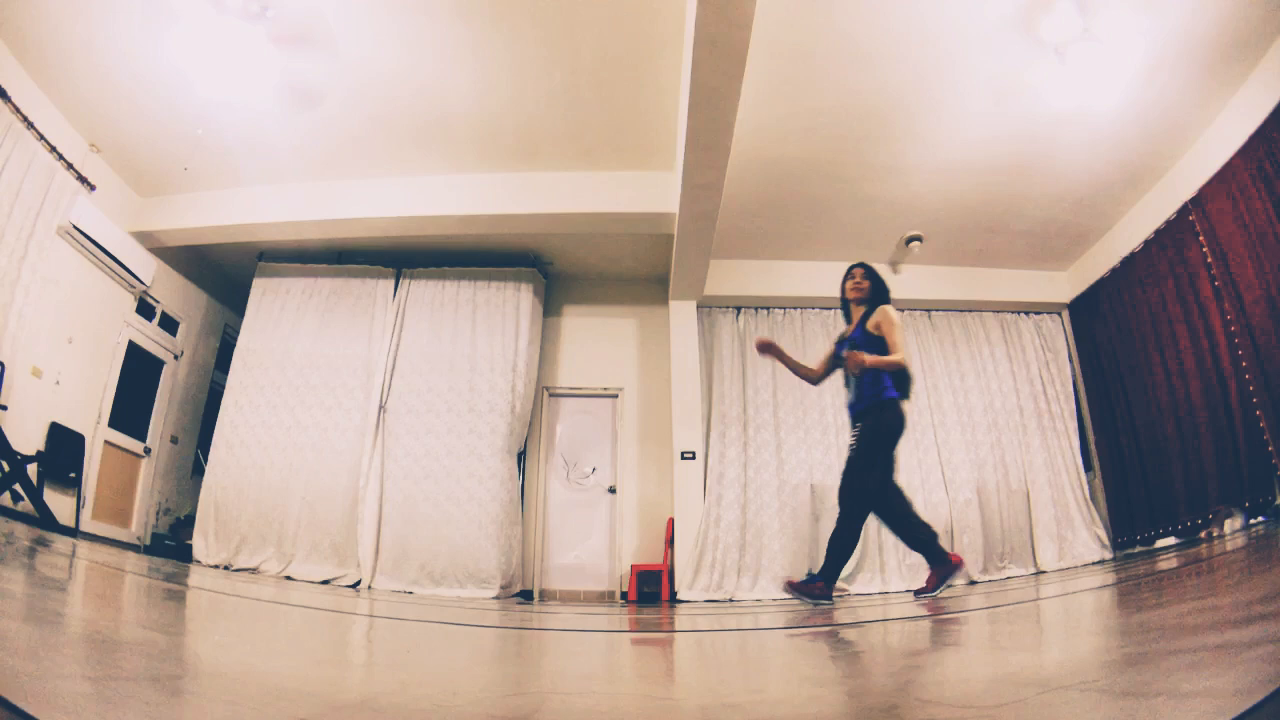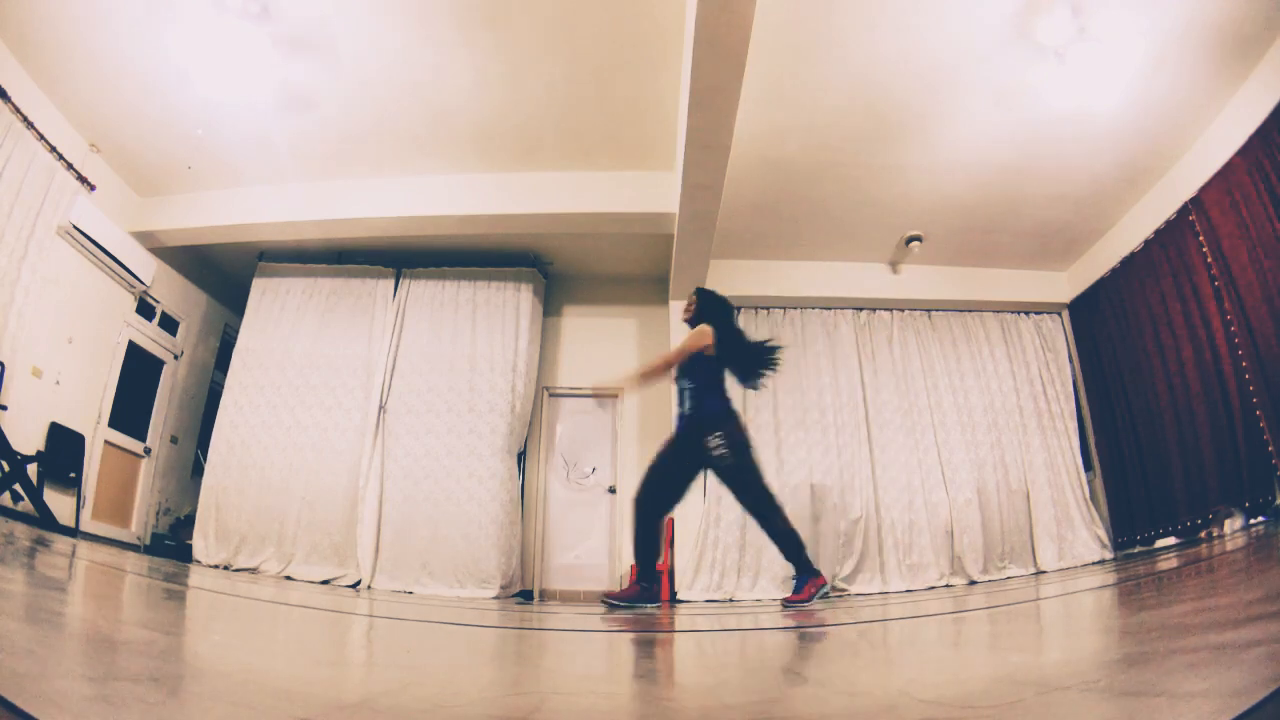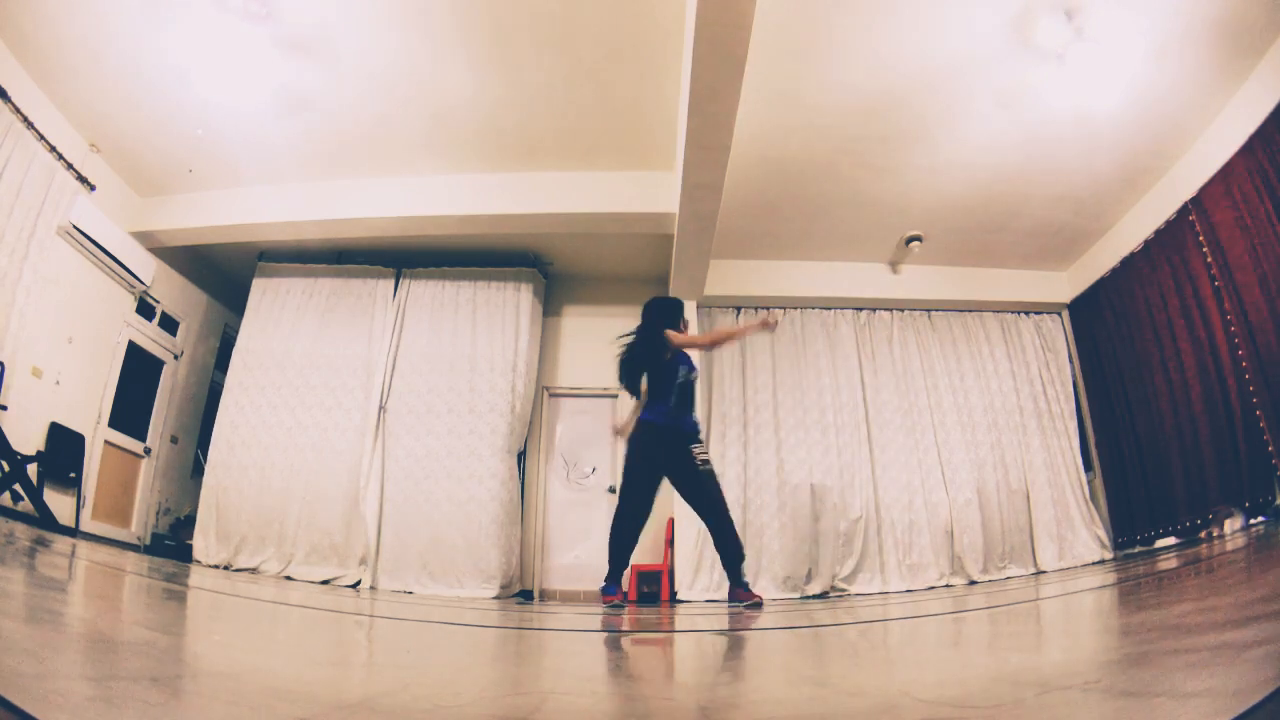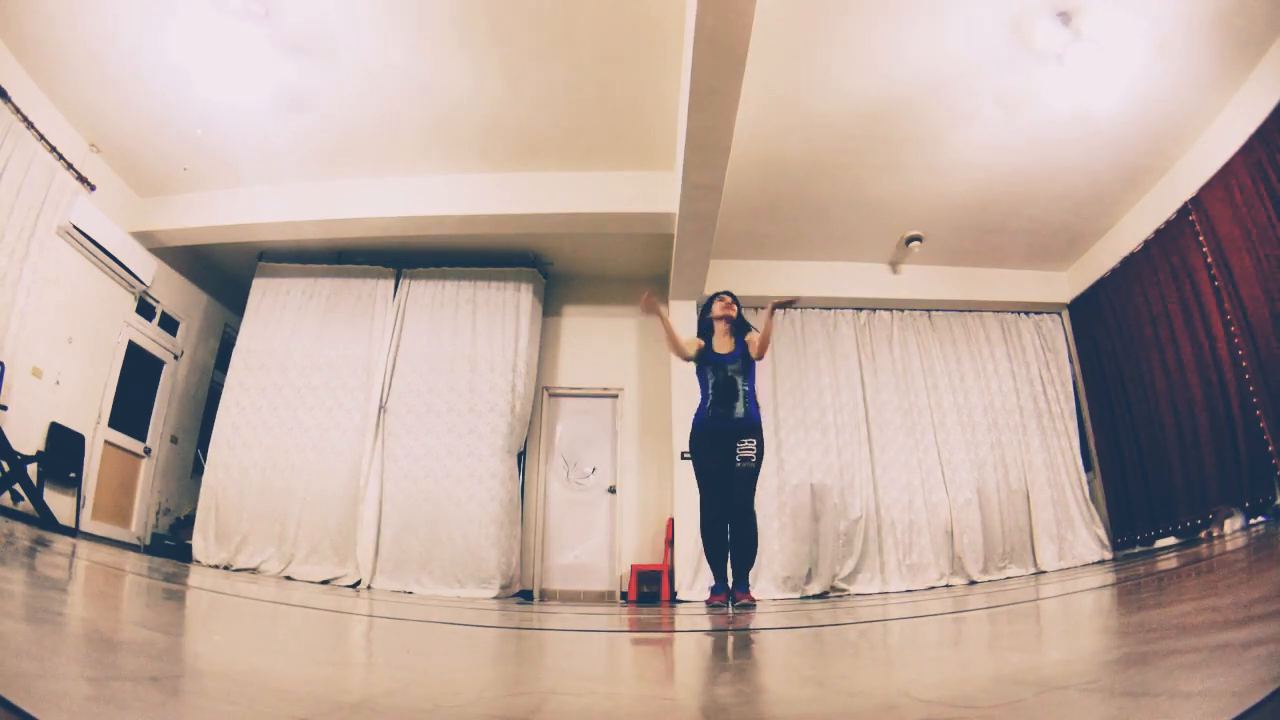
dt=1s
person 1, frame 1
left shoulder: (883, 315)
right shoulder: (844, 335)
left elbow: (900, 361)
right elbow: (816, 376)
left wrist: (869, 360)
right wrist: (781, 356)
left hip: (881, 415)
right hip: (863, 419)
left knee: (853, 496)
right knee: (882, 499)
left ankle: (823, 581)
right ankle: (942, 560)
person 1, frame 2
left shoulder: (705, 331)
right shoulder: (694, 339)
left elbow: (665, 364)
left wrist: (625, 383)
left hip: (715, 427)
right hip: (687, 433)
left knee: (755, 499)
right knee: (648, 501)
left ankle: (808, 576)
right ankle: (645, 585)
person 1, frame 3
left shoulder: (672, 349)
right shoulder: (662, 338)
left elbow: (646, 391)
right elbow: (707, 341)
left wrist: (631, 421)
right wrist: (753, 326)
left hip: (683, 439)
right hip: (653, 438)
left knee: (715, 509)
right knee: (632, 512)
left ankle: (737, 583)
right ankle: (613, 583)
person 1, frame 4
left shoulder: (747, 338)
right shoulder: (699, 343)
left elbow: (760, 351)
right elbow: (681, 351)
left wrist: (770, 313)
right wrist: (661, 315)
left hip: (745, 432)
right hip: (707, 434)
left knee: (741, 506)
right knee: (713, 508)
left ankle: (740, 585)
right ankle: (720, 585)
